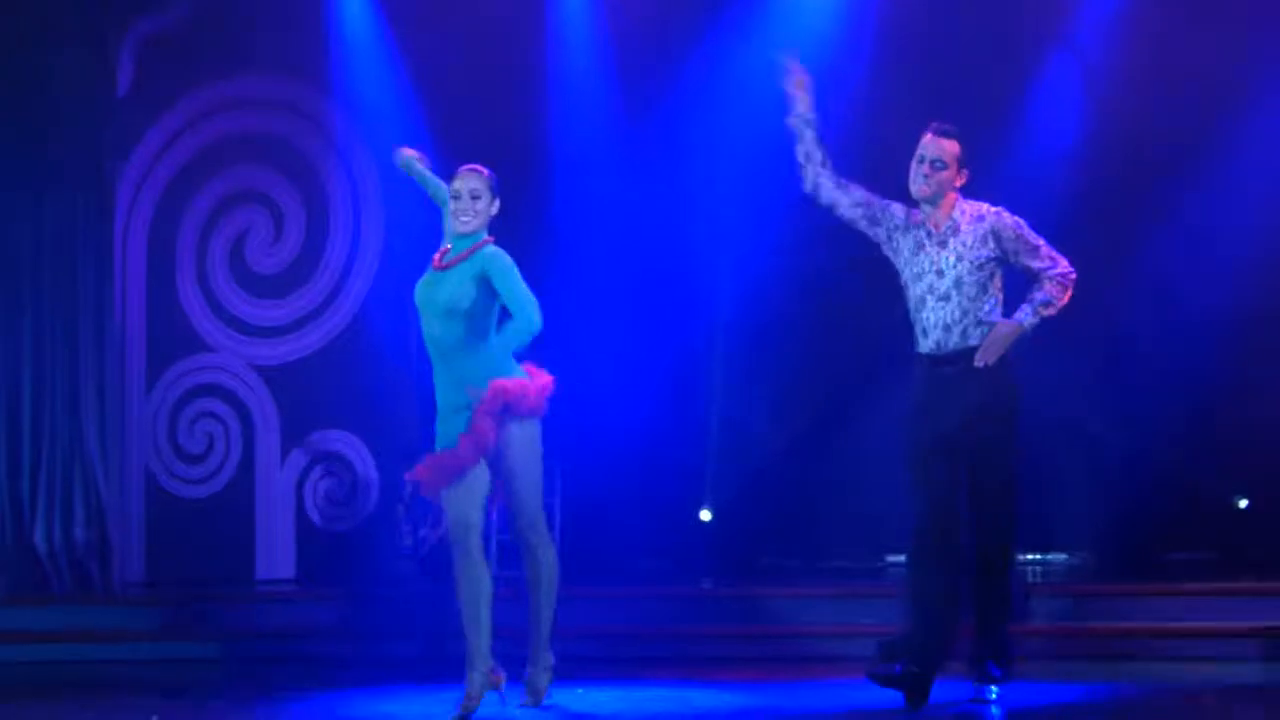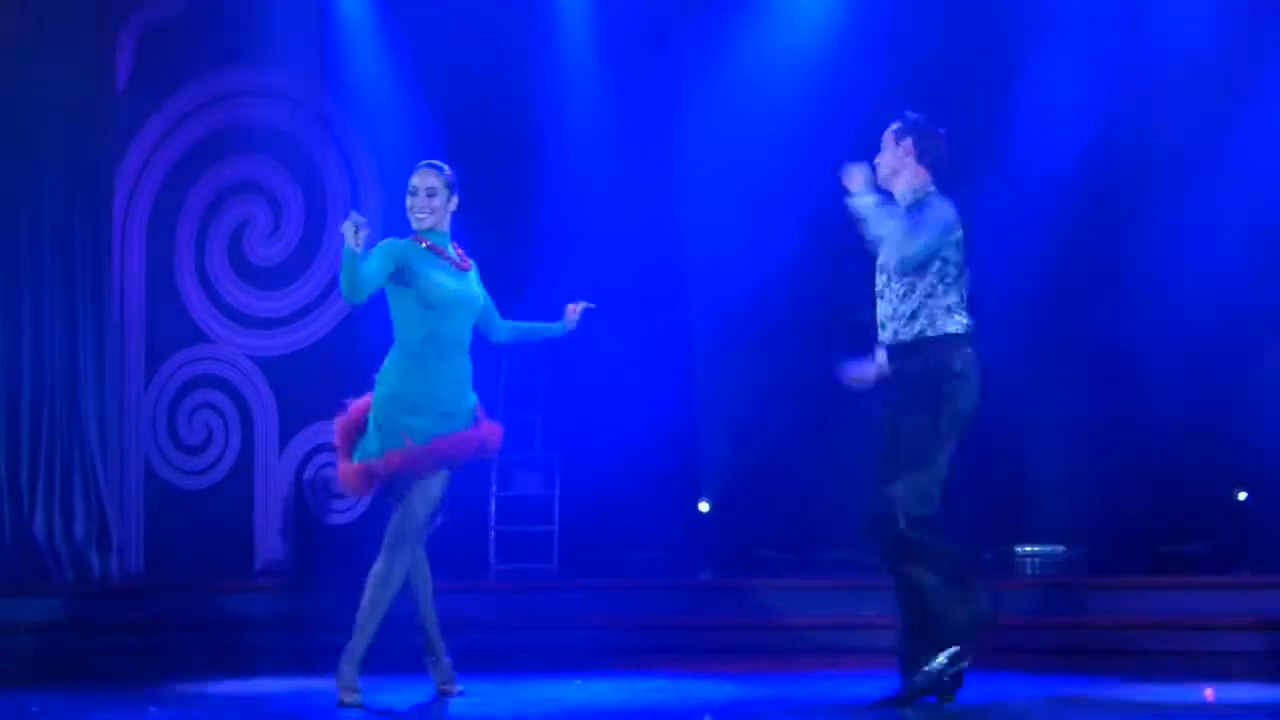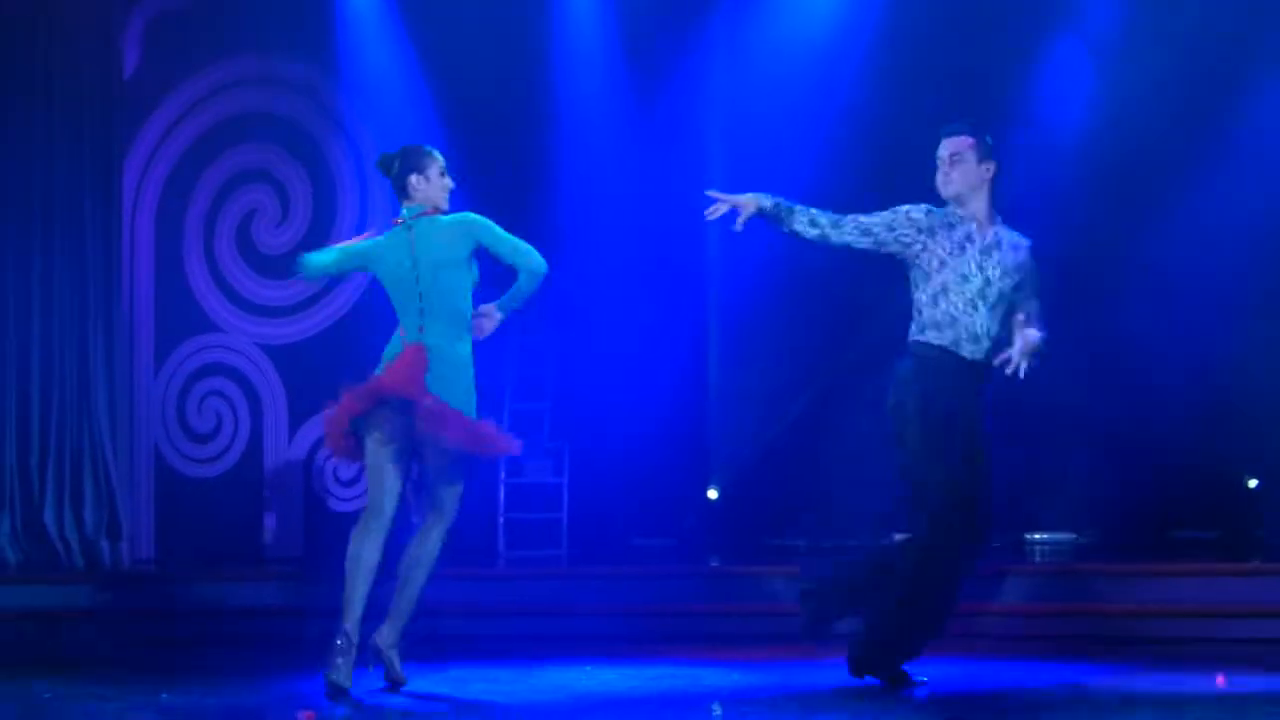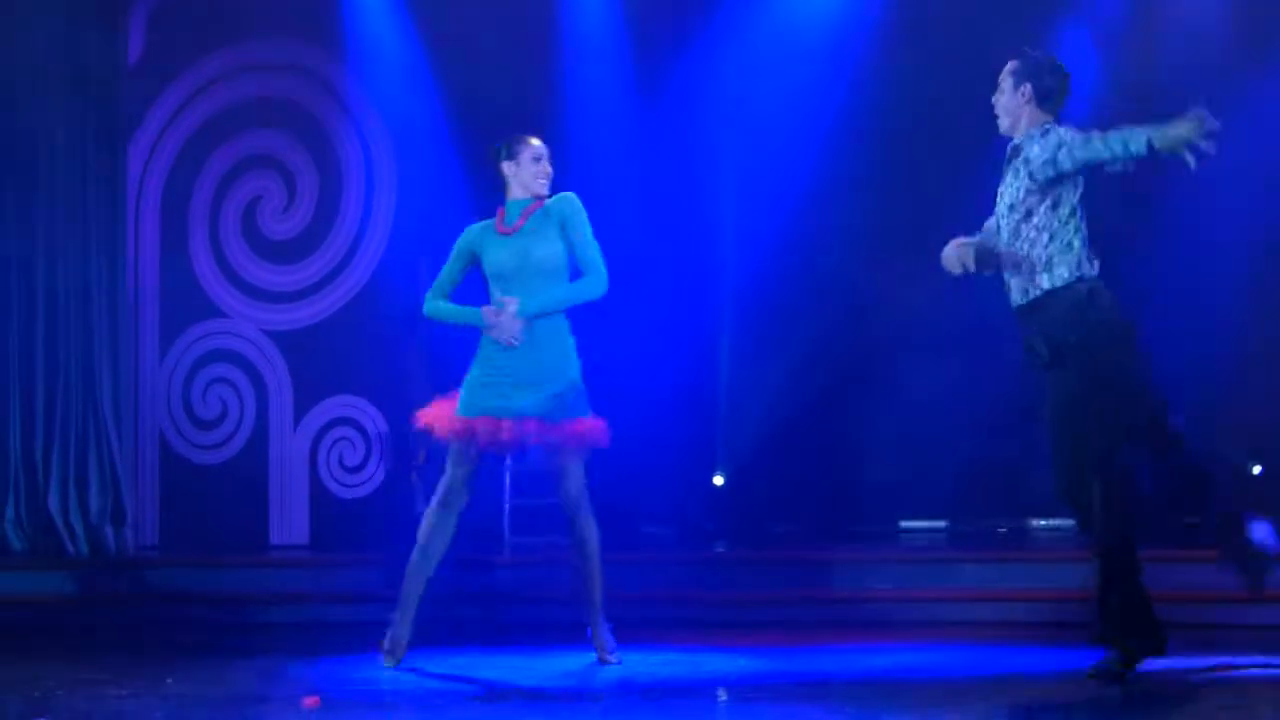
dt=0.5s
person 1, frame 1
left shoulder: (992, 222)
right shoulder: (893, 225)
left elbow: (1059, 274)
right elbow: (820, 185)
left wrist: (1016, 324)
right wrist: (802, 113)
left hip: (984, 381)
right hip: (932, 384)
left knee: (991, 523)
right knee: (935, 523)
left ankle: (990, 658)
right ankle: (919, 657)
person 1, frame 2
left shoulder: (932, 210)
right shoulder: (903, 212)
left elbow: (904, 250)
left wrist: (862, 196)
right wrist: (884, 359)
left hip: (936, 377)
right hip: (913, 375)
left knee: (901, 509)
right knee: (905, 510)
left ankle: (952, 634)
right ankle: (932, 662)
person 1, frame 3
left shoulder: (1018, 249)
right shoulder: (920, 225)
left elbow: (1026, 310)
right elbow: (837, 228)
left wrist: (1028, 335)
right wrist: (768, 204)
left hip: (961, 394)
right hip: (928, 388)
left knee: (965, 526)
right knee: (946, 522)
right ankle: (879, 648)
person 1, frame 4
left shoulder: (1044, 150)
right shoulder: (1022, 170)
left elbow: (1088, 146)
right elbow: (998, 243)
left wrist: (1157, 138)
right wrist: (969, 246)
left hip: (1080, 329)
right hip: (1078, 330)
left knee: (1086, 477)
left ankle: (1130, 633)
person 2, frame 1
left shoulder: (492, 260)
right shoulder: (445, 256)
left elbow: (531, 316)
right elbow: (450, 211)
left wrist: (482, 359)
right wrist: (420, 172)
left hip: (504, 401)
right hip: (457, 412)
left knee: (530, 529)
right knee: (463, 536)
left ankle: (539, 658)
right ankle: (480, 666)
person 2, frame 2
left shoulder: (469, 267)
right shoulder: (396, 252)
left elbow: (494, 328)
right elbow: (358, 289)
left wrist: (557, 322)
right wrist: (352, 253)
left hip: (454, 410)
right hip: (398, 404)
left knee: (406, 535)
right knee: (407, 536)
left ankle: (352, 659)
right ankle: (434, 646)
person 2, frame 3
left shoulder: (377, 246)
right shoulder: (466, 227)
left elbow: (312, 265)
right elbow: (534, 265)
right wrist: (499, 308)
left hip: (392, 384)
right hip: (447, 386)
left knee: (377, 515)
right knee: (438, 516)
left ankle: (348, 632)
right ankle: (389, 634)
person 2, frame 4
left shoulder: (564, 210)
right shoulder: (476, 236)
left elbow: (595, 282)
right elbow: (432, 303)
left wrist: (529, 310)
right wrist: (482, 317)
left hip: (555, 372)
right hip: (493, 375)
left knee: (574, 495)
right knee: (452, 492)
left ankle: (596, 620)
right ankle: (404, 616)
